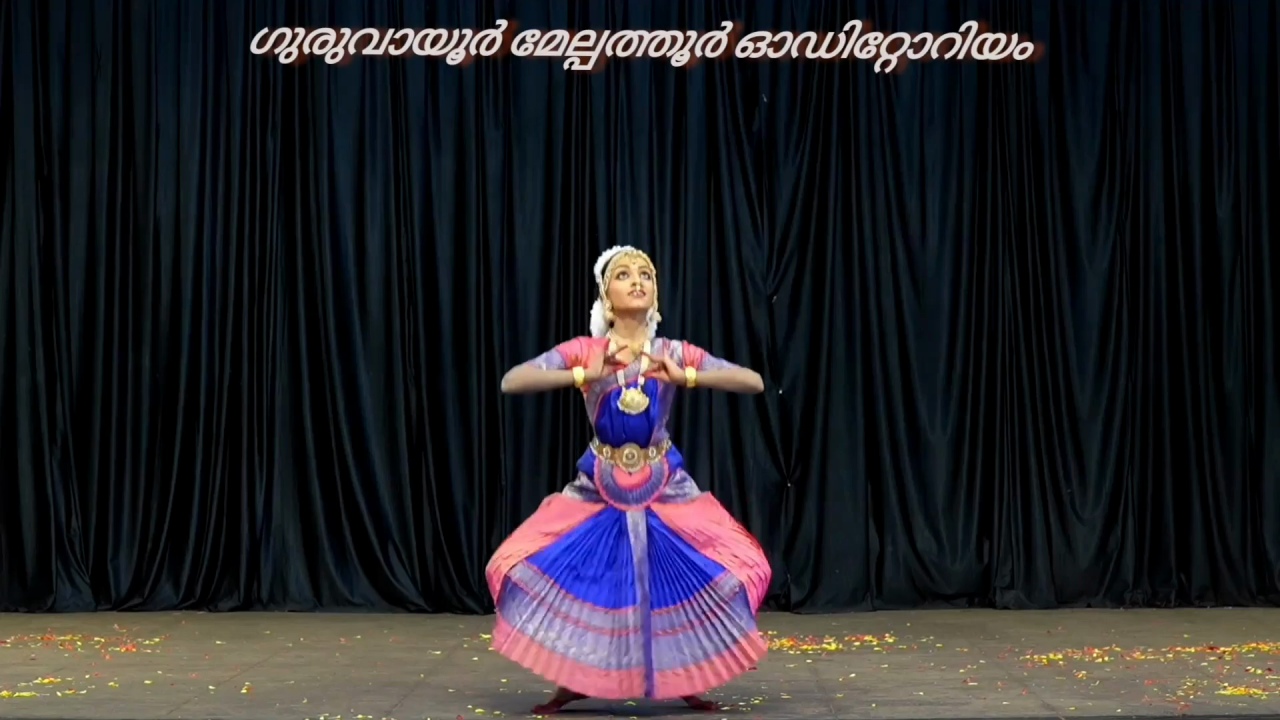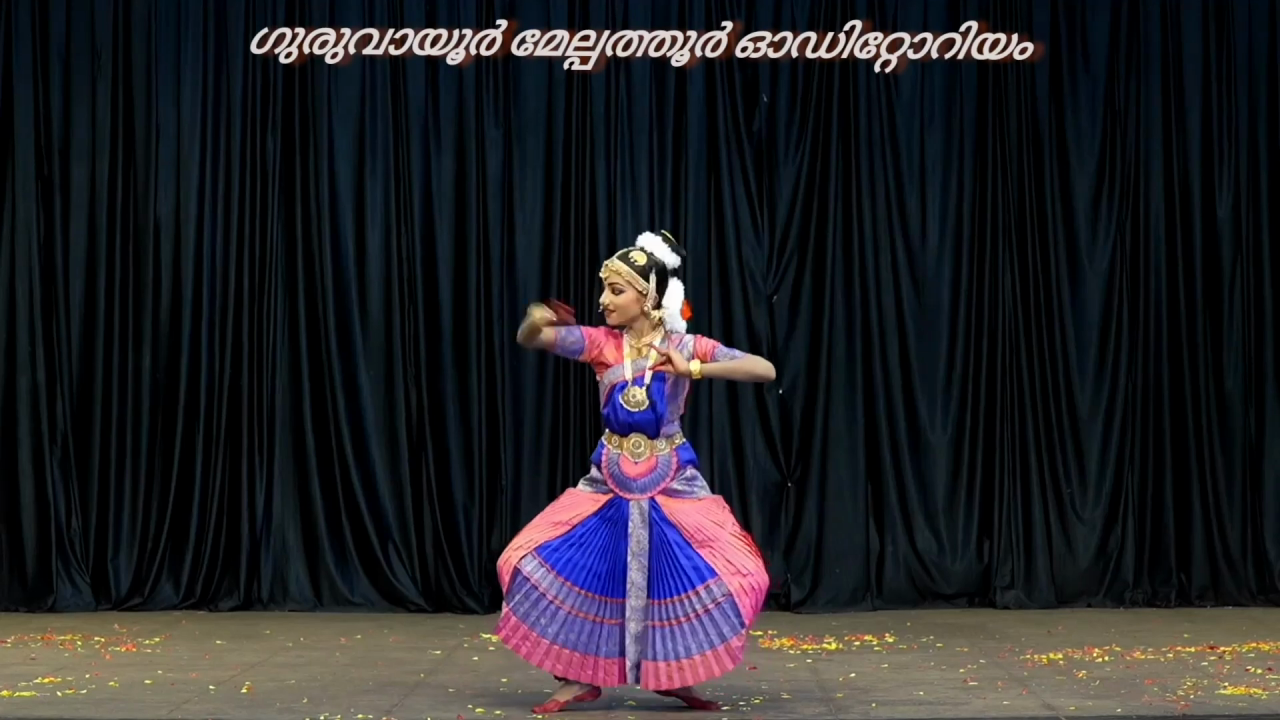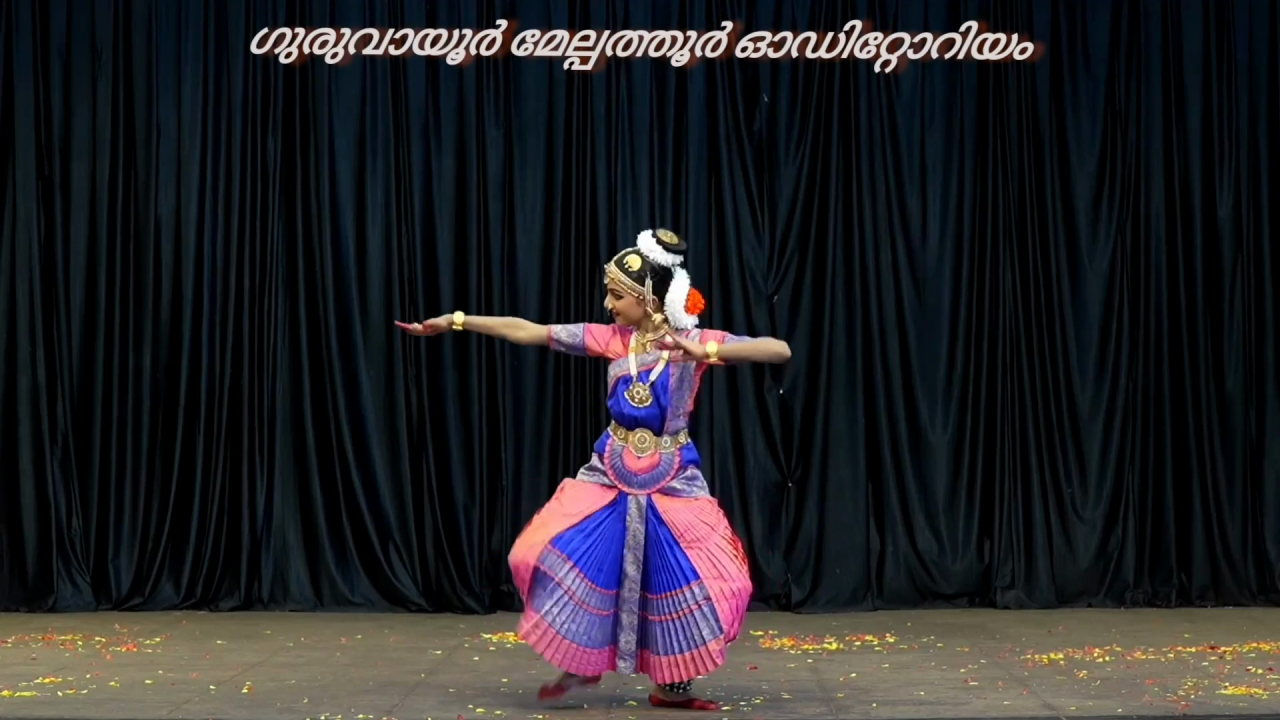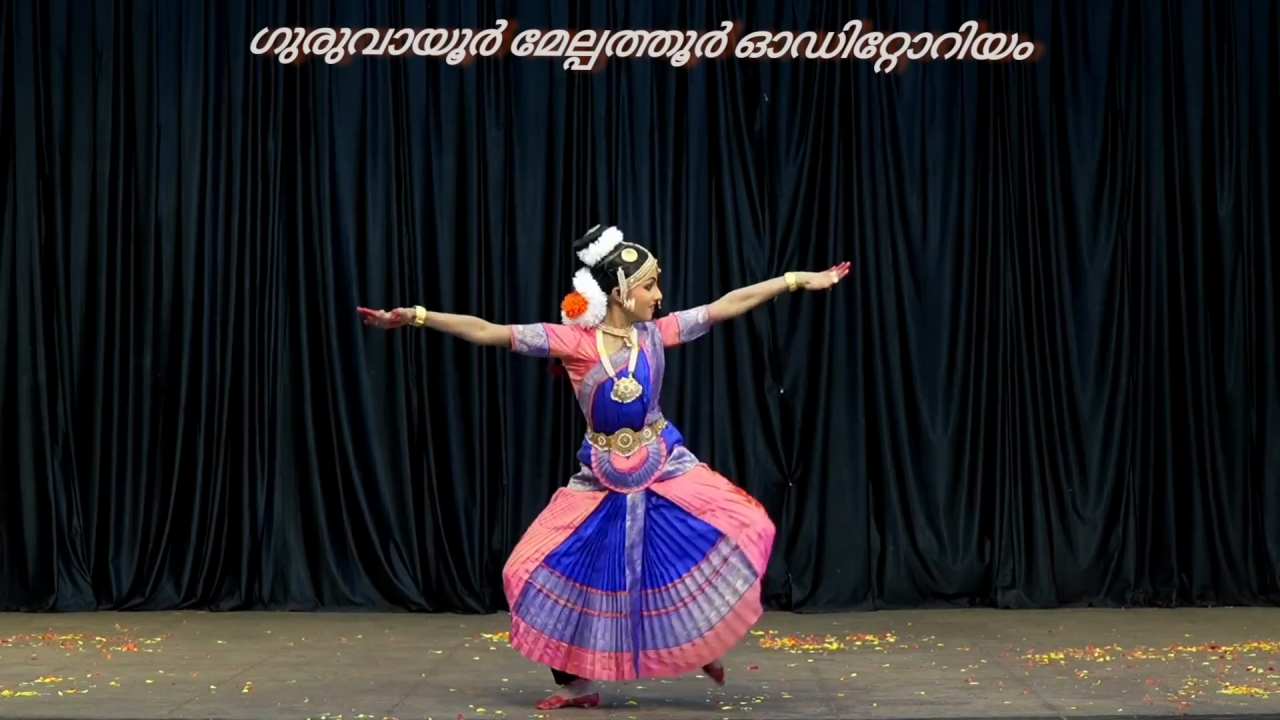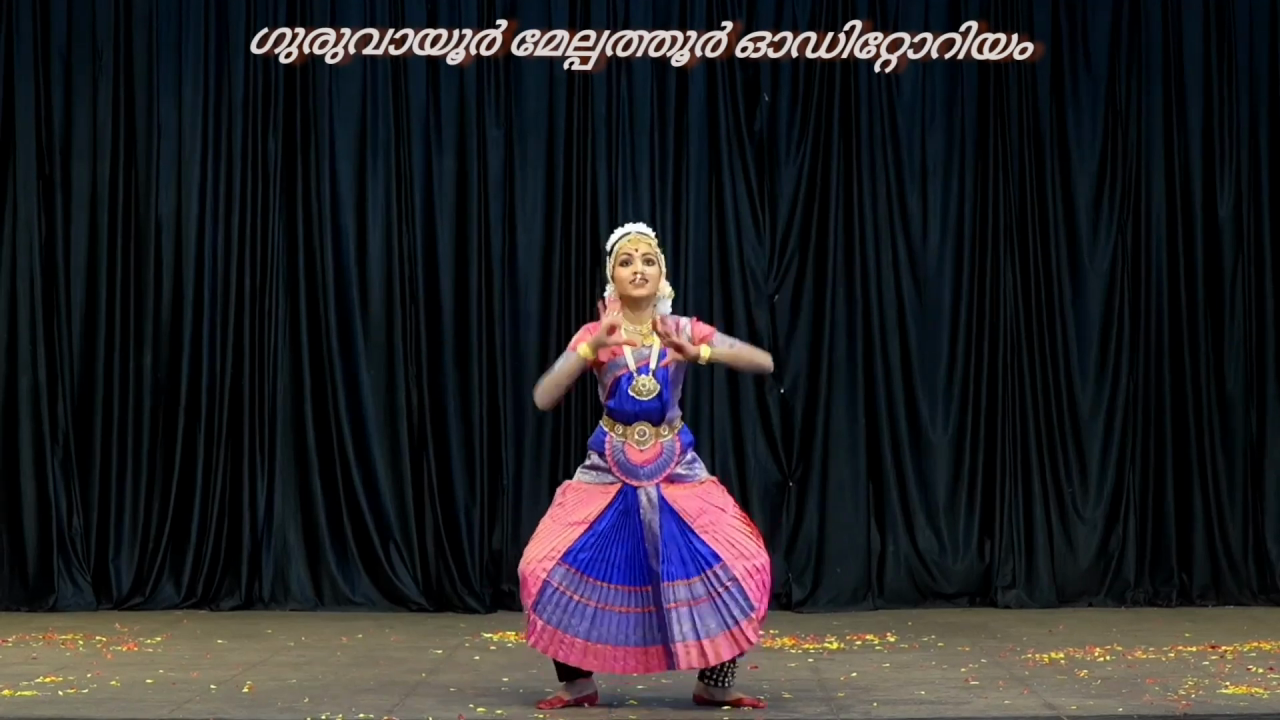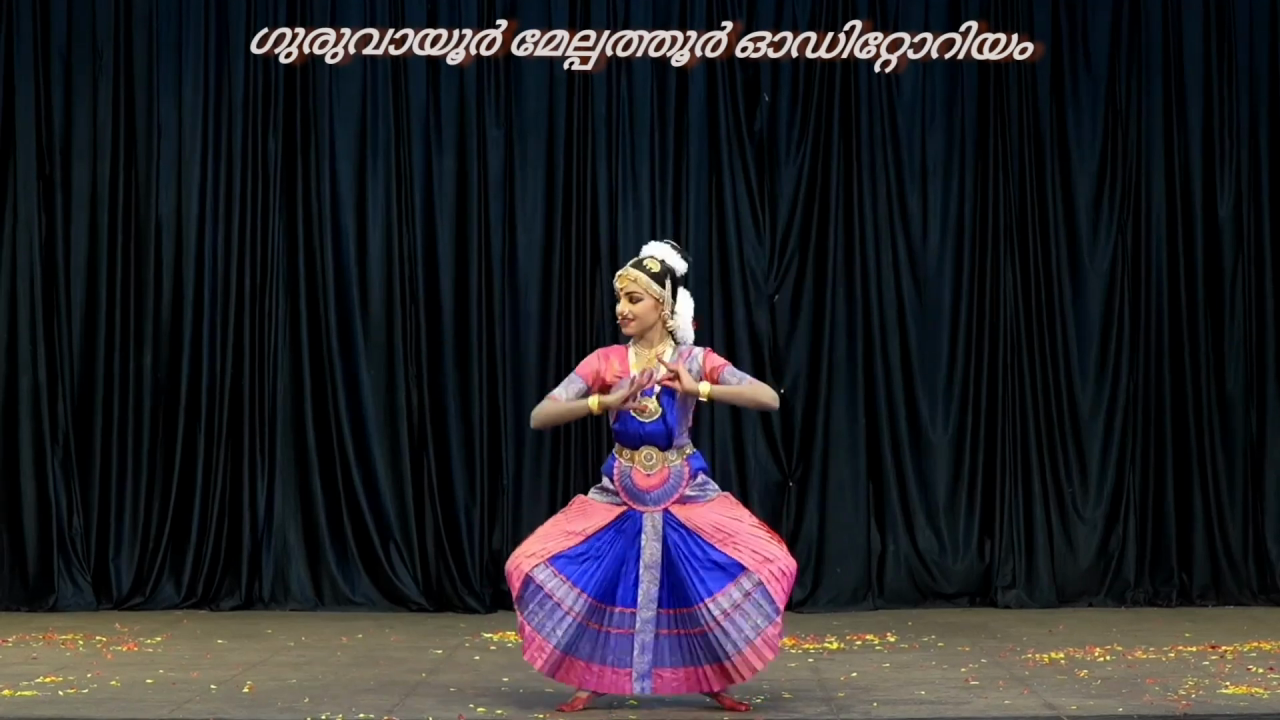
dt=0.3s
person 1, frame 1
left shoulder: (674, 353)
right shoulder: (582, 353)
left elbow: (754, 383)
right elbow: (512, 382)
left wrist: (684, 377)
right wrist: (586, 376)
left hip: (666, 492)
right hip: (597, 494)
left knee: (738, 571)
right knee: (525, 568)
left ankle: (683, 681)
right ankle: (576, 679)
person 1, frame 2
left shoulder: (687, 346)
right shoulder: (600, 343)
left elbow: (765, 370)
right elbow: (530, 338)
left wrist: (690, 368)
right wrist: (540, 318)
left hip: (673, 487)
right hip: (607, 486)
left knee: (734, 577)
right knee: (531, 563)
left ankle: (677, 680)
right ankle: (580, 678)
person 1, frame 3
left shoulder: (695, 342)
right shoulder: (610, 339)
left elbow: (780, 351)
right elbow: (529, 332)
left wrist: (709, 353)
right wrist: (455, 320)
left hip: (673, 483)
right hip: (608, 477)
left knee: (706, 582)
right knee: (540, 557)
left ankle: (672, 684)
right ankle: (575, 670)
person 1, frame 4
left shoulder: (657, 333)
right shoulder: (570, 340)
left elbow: (728, 305)
right elbow: (487, 332)
left wrist: (799, 279)
right wrist: (418, 316)
left hip: (667, 470)
right hip: (601, 479)
left knee: (740, 534)
right knee: (540, 572)
left ankle: (699, 646)
right ankle: (578, 683)
person 1, frame 5
left shoulder: (685, 331)
right shoulder: (595, 335)
left elbow: (764, 362)
right elbow: (543, 400)
left wrist: (698, 354)
right wrist: (588, 356)
left hip: (675, 471)
right hip: (607, 472)
left knee: (728, 564)
right knee: (561, 570)
left ankle: (714, 684)
right ankle: (578, 683)
person 1, frame 6
left shoulder: (697, 361)
right shoulder: (604, 362)
left elbow: (770, 398)
right elbow: (540, 416)
left wrist: (698, 389)
right wrist: (603, 401)
left hip: (686, 496)
right hip: (617, 497)
left knee: (765, 569)
right knee: (538, 570)
left ankle: (717, 680)
right ankle: (593, 679)
